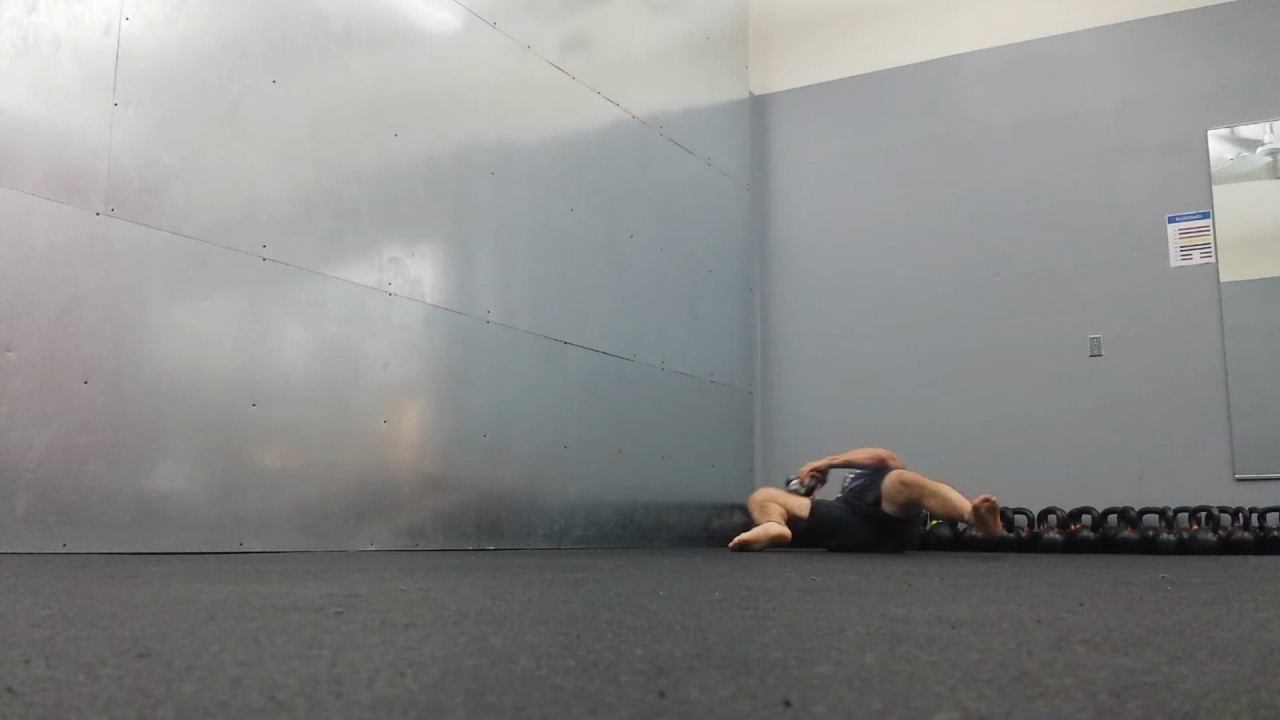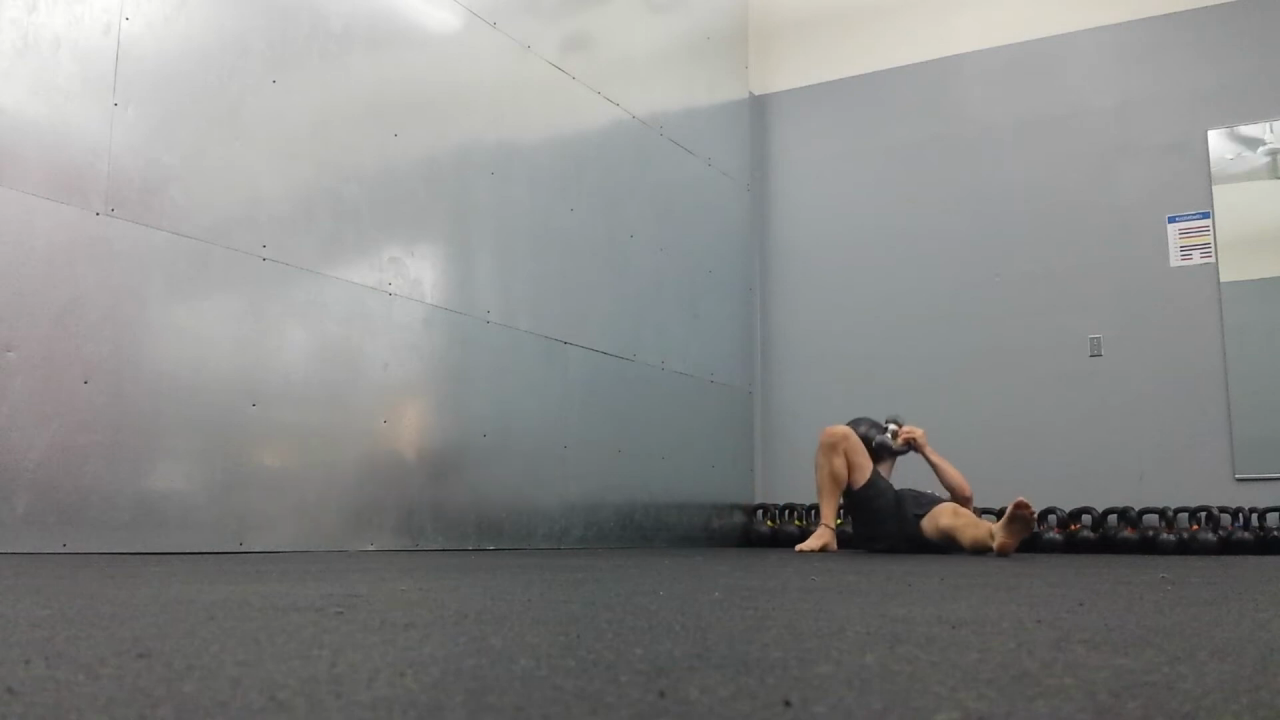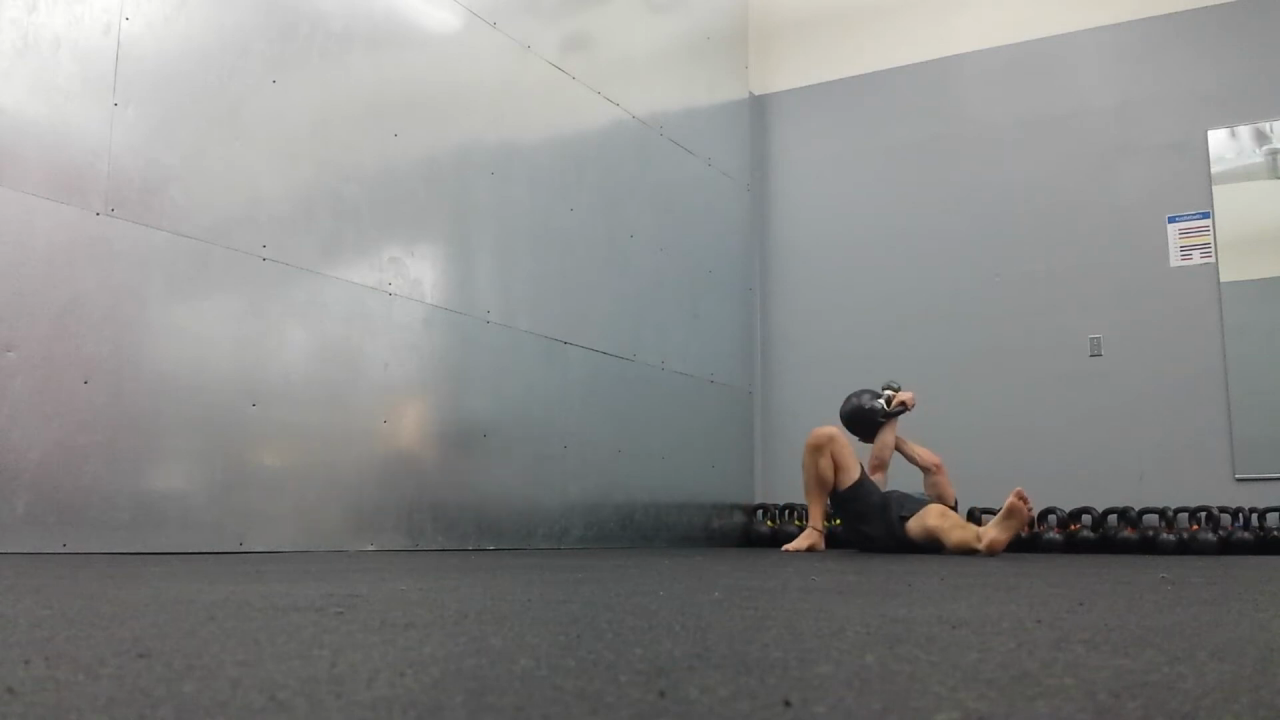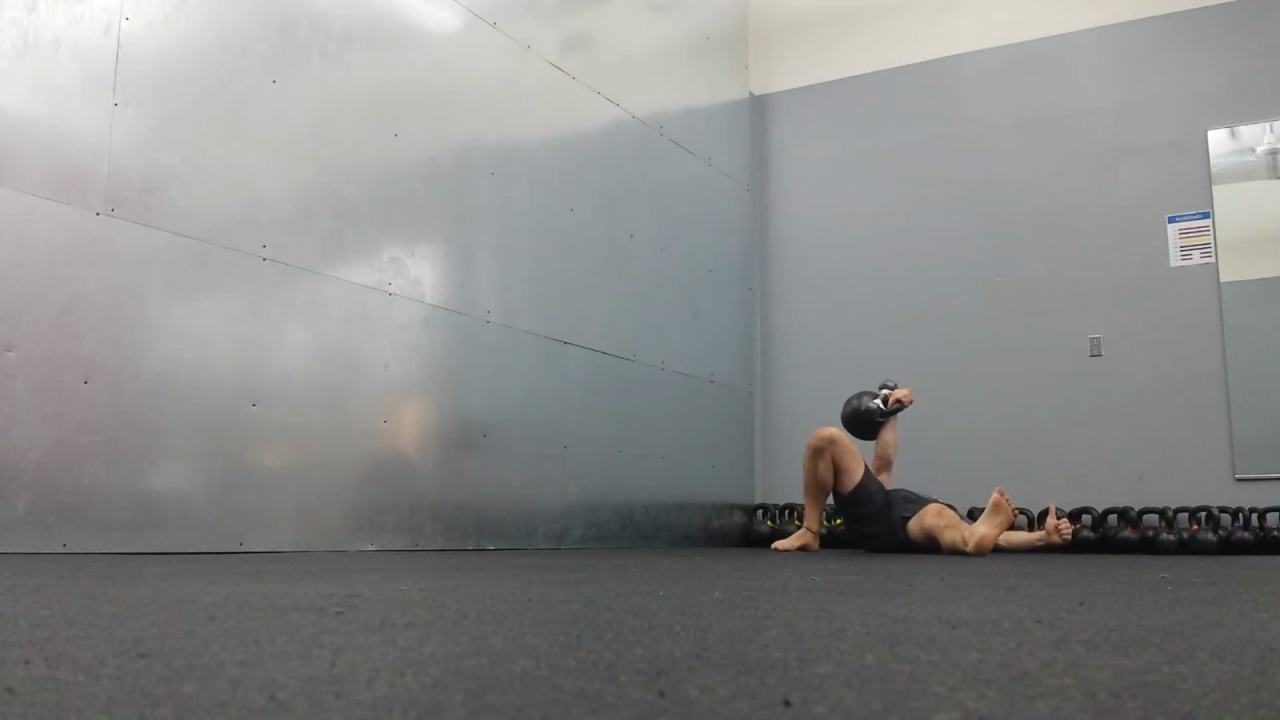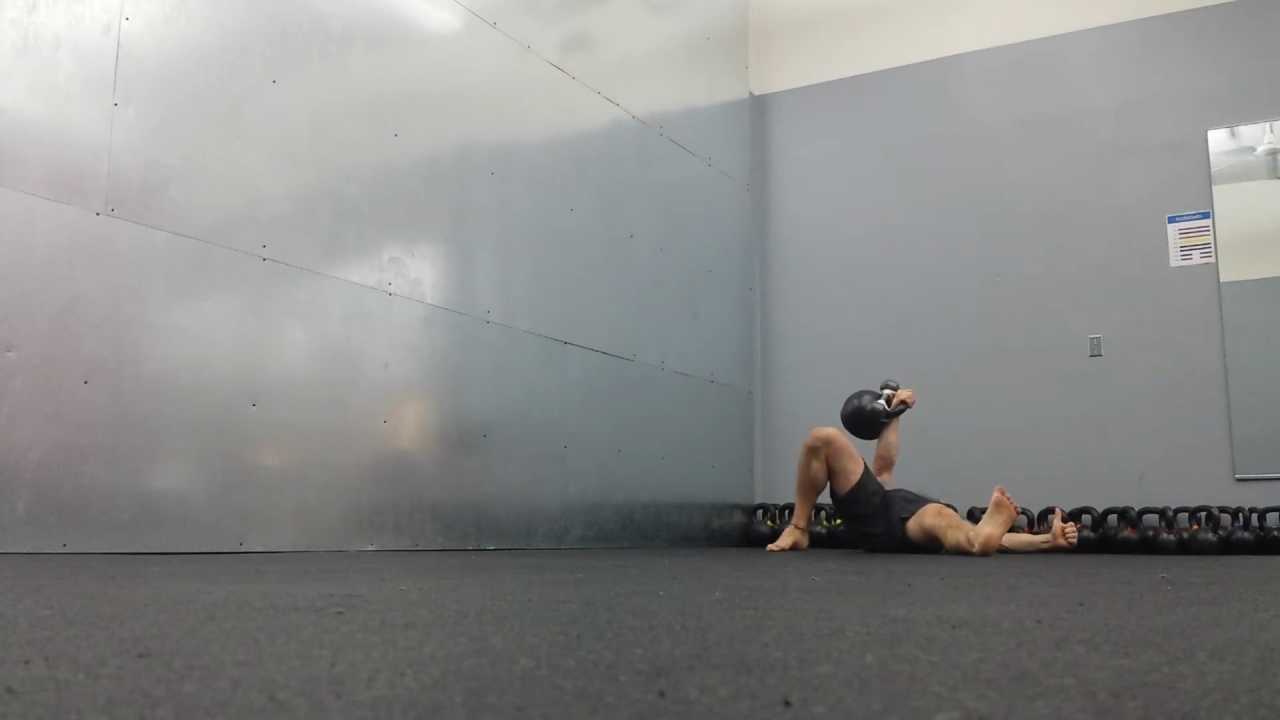
dt=1s
person 1, frame 1
left shoulder: (886, 483)
left elbow: (882, 457)
left wrist: (827, 462)
left hip: (892, 522)
right hip: (847, 527)
left knee: (903, 480)
right knee: (762, 499)
left ankle: (974, 515)
right ankle: (774, 527)
person 1, frame 2
left shoulder: (947, 512)
left elbow: (964, 495)
right elbow: (872, 488)
left wrist: (925, 450)
right wrist: (891, 449)
left hip: (922, 532)
right hip: (882, 522)
left knee: (951, 516)
right knee: (837, 435)
left ankle: (998, 535)
right ankle: (826, 532)
person 1, frame 3
left shoulder: (941, 509)
left elbow: (933, 466)
right elbow: (877, 466)
left wrist: (894, 439)
right wrist: (891, 417)
left hip: (910, 530)
right hip: (870, 521)
left knee: (937, 518)
right knee: (824, 437)
left ankle: (987, 536)
right ankle: (815, 532)
person 1, frame 4
left shoulder: (952, 521)
left elbow: (998, 537)
right elbow: (882, 466)
left wrist: (1044, 537)
right wrist: (891, 412)
left hip: (909, 532)
right hip: (874, 517)
right knee: (827, 438)
left ankle: (973, 540)
right ankle: (809, 533)
person 1, frame 5
left shoulder: (945, 521)
right shoulder: (900, 501)
left elbow: (999, 541)
right elbow: (883, 467)
left wrist: (1050, 540)
right wrist: (893, 413)
left hip: (907, 531)
right hip: (874, 511)
right knee: (824, 438)
left ankle: (978, 536)
right ankle: (797, 530)
